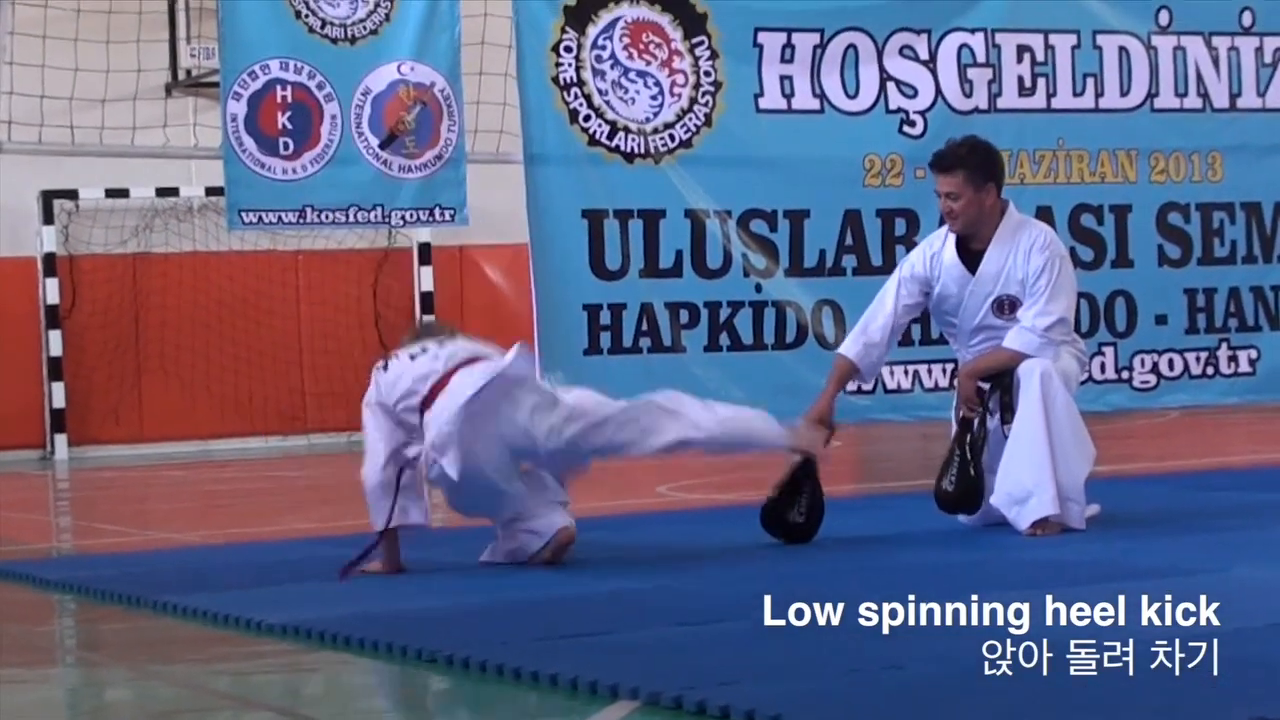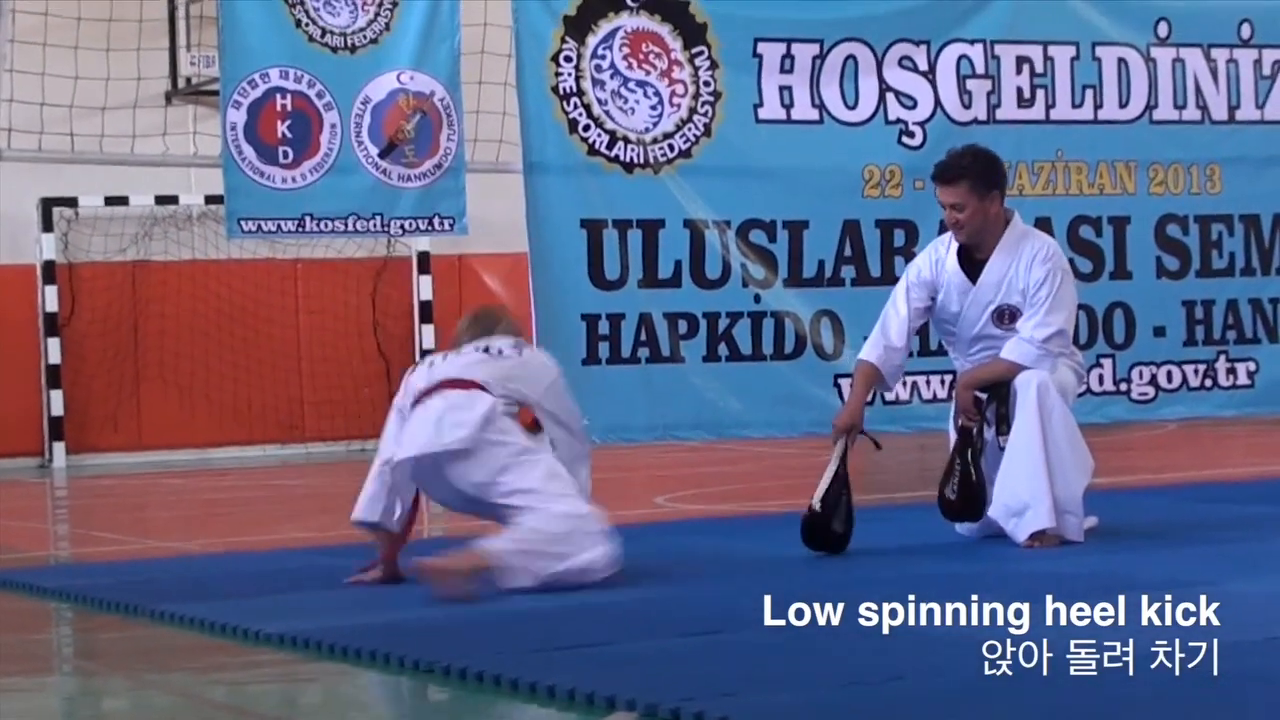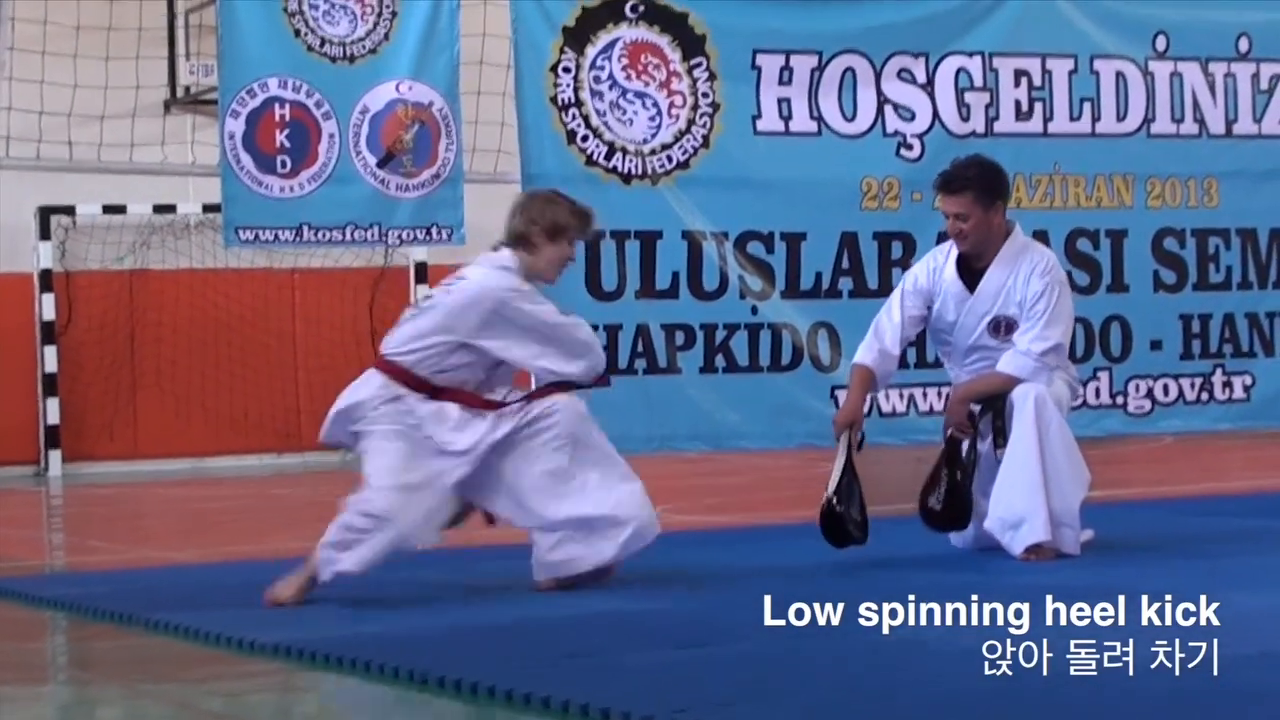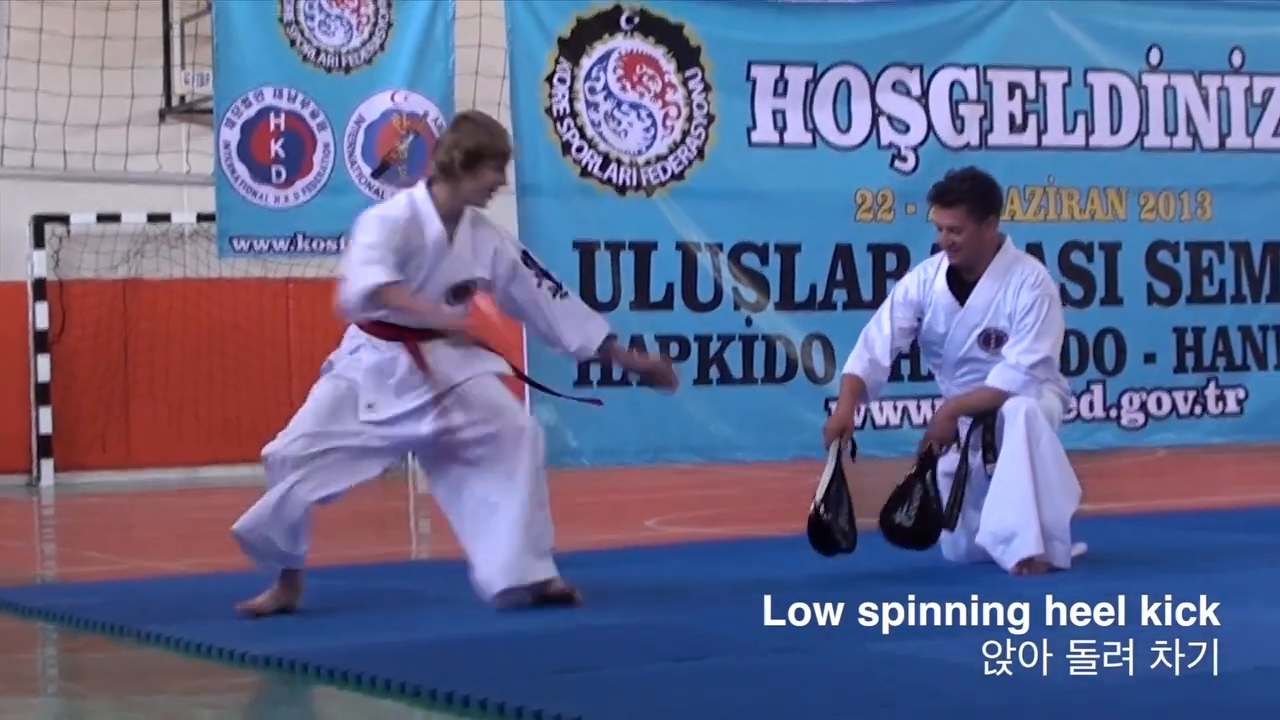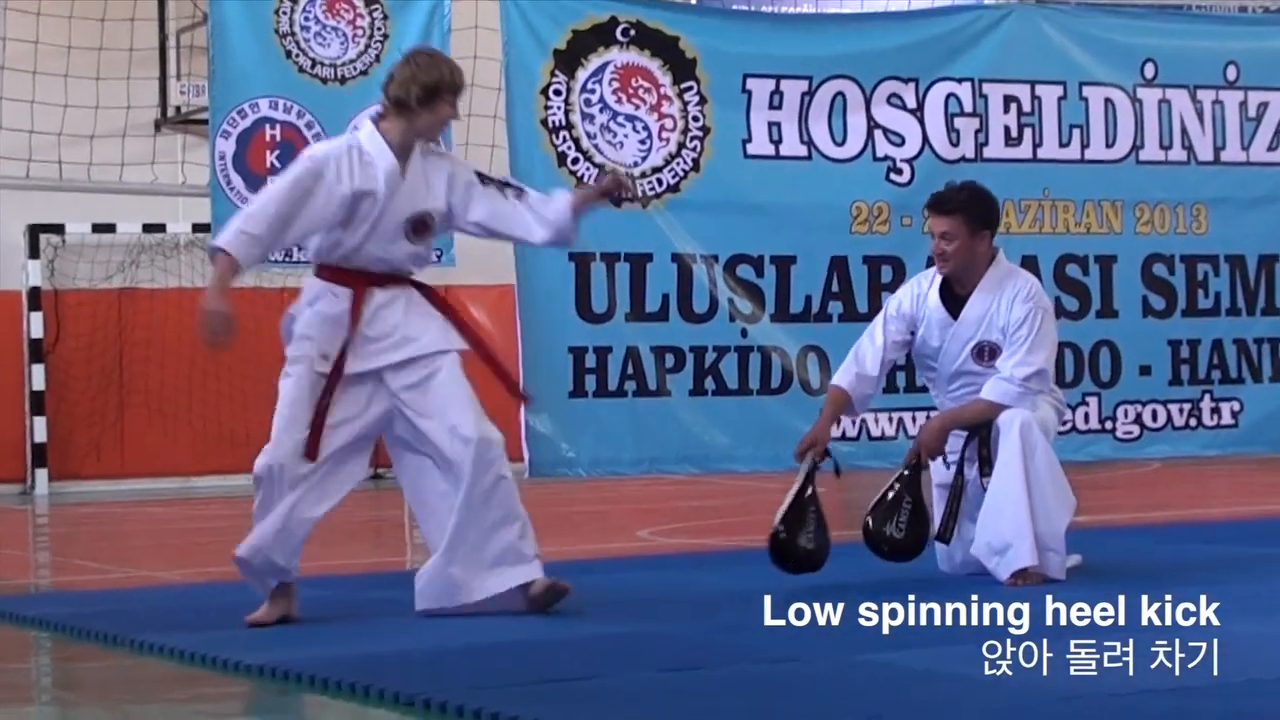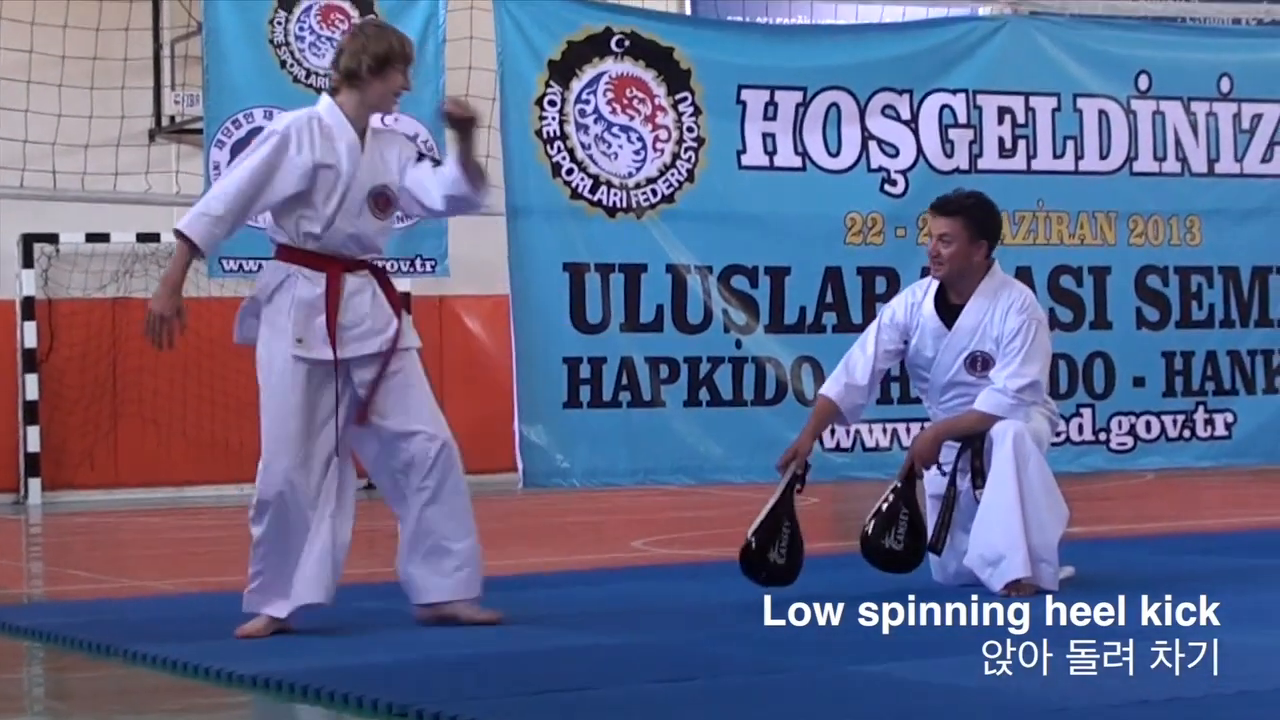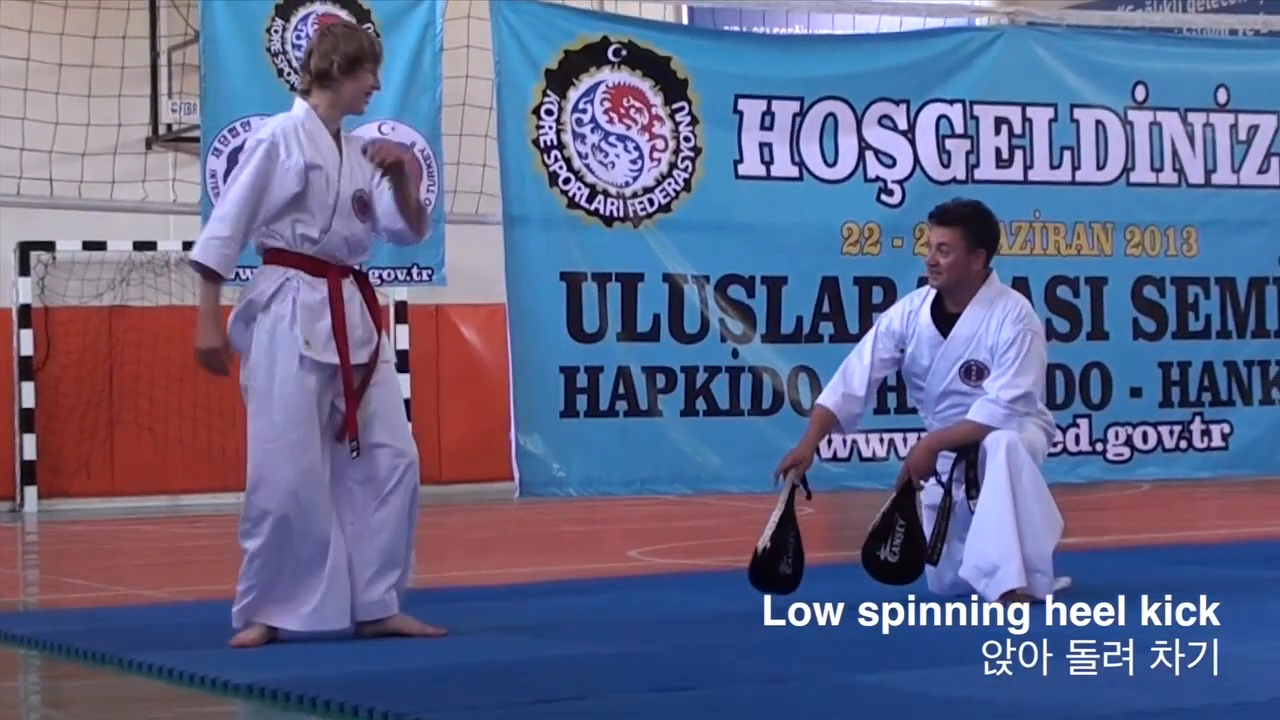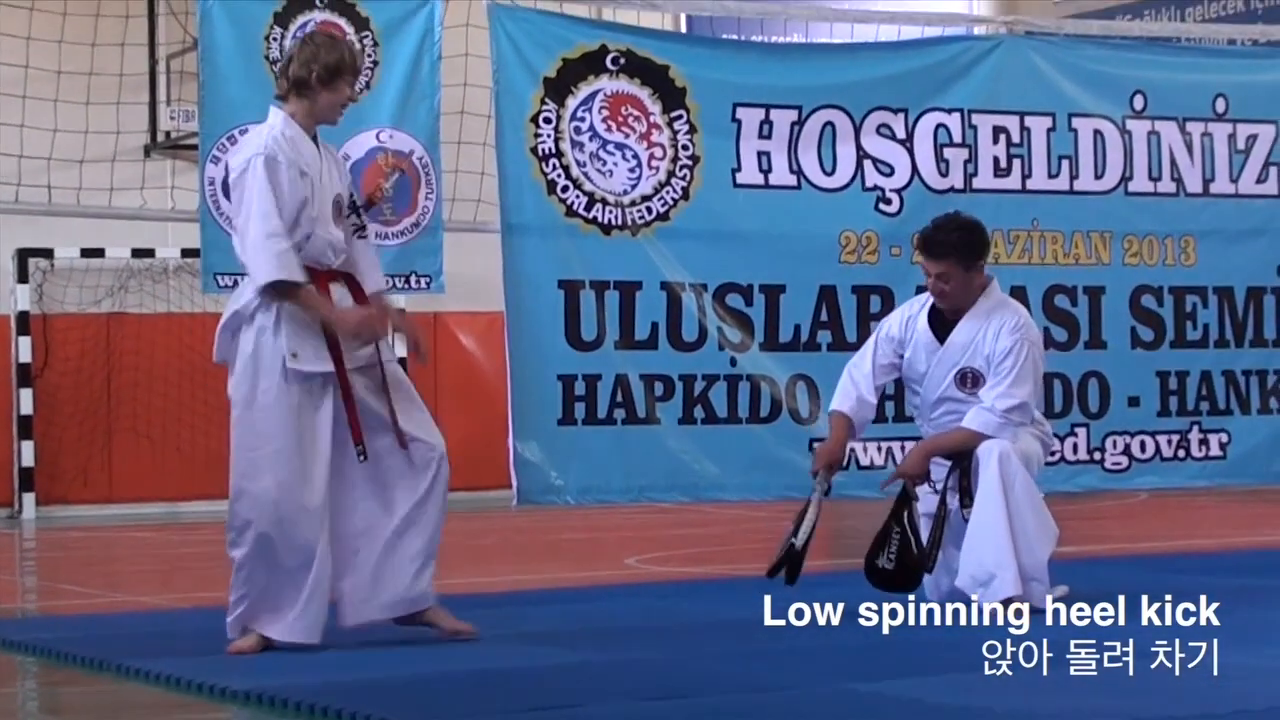
dt=0.2s
person 1, frame 1
left shoulder: (383, 380)
right shoulder: (471, 350)
left elbow: (382, 472)
left wrist: (389, 555)
left hip: (448, 424)
right knee: (642, 421)
right ankle: (790, 437)
person 1, frame 2
left shoulder: (420, 372)
right shoulder: (532, 358)
left elbow: (389, 461)
right elbow: (572, 432)
left hip: (424, 445)
right hip: (474, 431)
right knee: (573, 529)
person 1, frame 3
left shoulder: (512, 287)
right shoulder: (493, 286)
right elbow: (580, 358)
right wrist: (592, 360)
left hip: (458, 408)
right hip: (395, 407)
left knee: (558, 423)
right knee: (401, 511)
left ankle: (564, 560)
right ankle: (313, 572)
person 1, frame 4
left shoulder: (488, 239)
right shoulder: (390, 219)
left elbow: (547, 303)
right elbow: (364, 280)
left wrist: (628, 357)
right wrist: (426, 308)
left hip: (444, 361)
right hip: (372, 364)
left knee: (513, 438)
right knee: (295, 456)
left ankle: (529, 574)
right ankle: (286, 579)
person 1, frame 5
left shoulder: (445, 171)
right shoulder: (335, 159)
left elbow: (521, 212)
right elbow: (259, 219)
left wrist: (590, 195)
right wrist: (218, 291)
left hip: (406, 322)
right hip: (331, 320)
left knee: (466, 445)
right knee: (290, 460)
left ankle: (515, 575)
right ankle: (278, 590)
person 1, frame 6
left shoulder: (393, 144)
right shoulder: (295, 133)
left elbow: (460, 197)
right elbow: (222, 206)
left wrist: (464, 139)
right wrist: (170, 287)
left hip: (368, 306)
right hip: (299, 308)
left knee: (426, 447)
right knee: (292, 467)
left ankle: (443, 593)
right ankle: (274, 604)
person 1, frame 7
left shoulder: (353, 152)
right shoulder: (278, 138)
left elbow: (408, 228)
right elbow: (225, 231)
left wrist: (399, 182)
right wrist: (210, 319)
left hip: (349, 313)
right hip: (288, 312)
left knee: (388, 460)
right knee: (289, 473)
left ankle: (373, 604)
right ankle: (268, 610)
person 1, frame 8
left shoulder: (326, 156)
right shoulder: (265, 151)
right elbow: (268, 251)
left wrist: (382, 310)
right wrist: (337, 316)
left hip: (341, 324)
right hip: (281, 328)
left knee: (413, 451)
right knee: (276, 486)
left ankle: (405, 596)
right ankle: (262, 619)
person 2, frame 1
left shoulder: (1038, 243)
right shoulder: (932, 253)
left elbow: (1043, 333)
right elbow: (875, 327)
left wrist: (970, 370)
right wrist: (828, 395)
left hip: (1044, 363)
right hip: (976, 380)
left knee: (1033, 374)
right knee: (976, 511)
left ankle: (1051, 505)
person 2, frame 2
left shoulder: (1040, 254)
right shoulder: (935, 259)
left elbow: (1041, 347)
right elbow: (889, 334)
left wrist: (969, 379)
right wrist: (856, 402)
left hip: (1041, 375)
right hip: (974, 393)
left knee: (1032, 386)
right knee: (975, 523)
left ankle: (1048, 517)
person 2, frame 3
left shoulder: (1038, 267)
right shoulder: (932, 268)
left elbow: (1037, 359)
right elbow: (884, 337)
left wrist: (963, 393)
right wrist: (855, 400)
left hip: (1035, 387)
right hip: (969, 405)
left knee: (1029, 399)
right knee: (971, 537)
left ankle: (1044, 531)
person 2, frame 4
left shoulder: (1029, 280)
right shoulder: (923, 280)
left elbow: (1026, 373)
right elbow: (874, 348)
left wrist: (951, 409)
right wrist: (847, 407)
left hip: (1027, 400)
right hip: (963, 421)
left knee: (1022, 413)
right knee: (963, 550)
left ankle: (1037, 543)
person 2, frame 5
left shoulder: (1022, 294)
right shoulder: (916, 294)
left elbow: (1019, 385)
right elbow: (866, 362)
left wrist: (942, 422)
right wrist: (826, 422)
left hip: (1021, 413)
right hip: (957, 434)
left knee: (1016, 425)
right knee: (959, 562)
left ankle: (1030, 556)
person 2, frame 6
left shoulder: (1017, 305)
right shoulder: (912, 303)
left elbow: (1014, 397)
right elbow: (857, 370)
left wrist: (936, 433)
right wrist: (810, 433)
left hip: (1015, 423)
right hip: (950, 444)
left knee: (1009, 437)
right knee: (953, 572)
left ankle: (1023, 568)
person 2, frame 7
left shoulder: (1015, 315)
right shoulder: (909, 312)
left elbow: (1008, 406)
right elbow: (855, 376)
left wrist: (929, 444)
right wrist: (812, 440)
left hip: (1010, 433)
right hip: (944, 450)
left knee: (1000, 447)
right knee: (947, 582)
left ankle: (1020, 578)
person 2, frame 8
left shoulder: (1012, 326)
right shoulder: (908, 318)
left elbow: (1003, 417)
right elbow: (860, 379)
left wrist: (925, 449)
right wrist: (838, 438)
left hip: (1008, 441)
right hip: (941, 463)
left knee: (993, 456)
right knee: (945, 592)
left ankle: (1015, 587)
